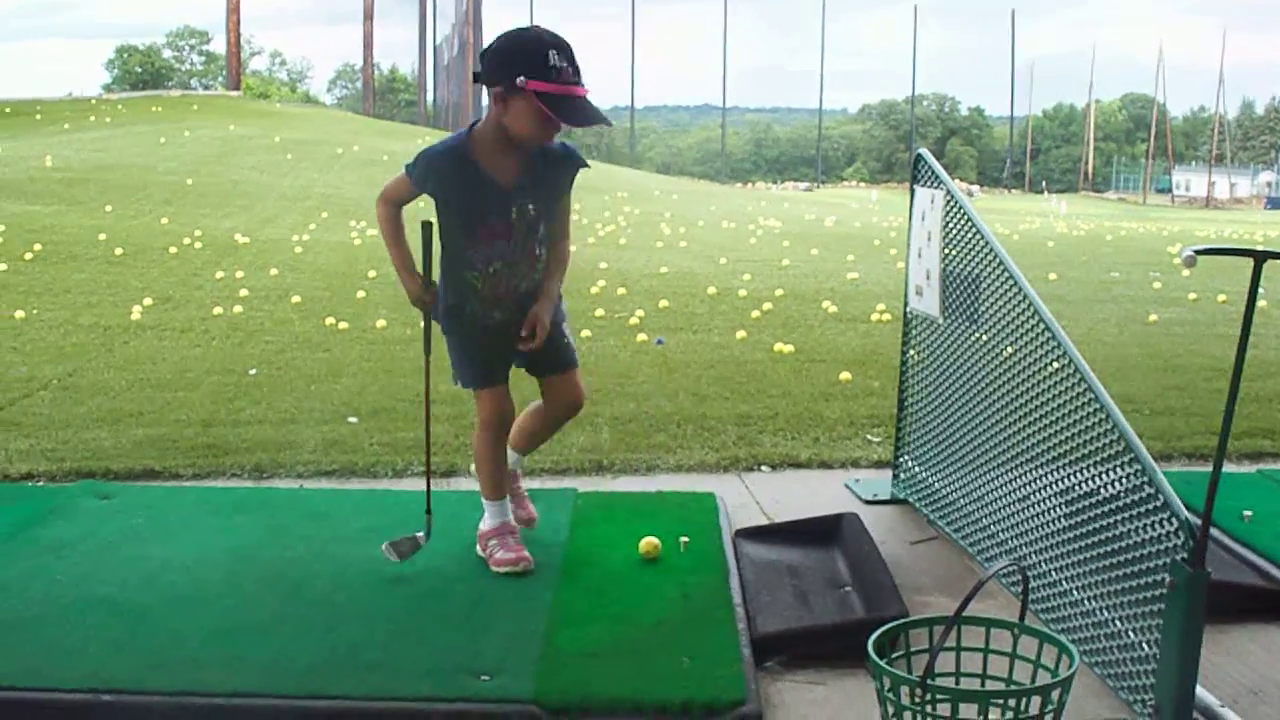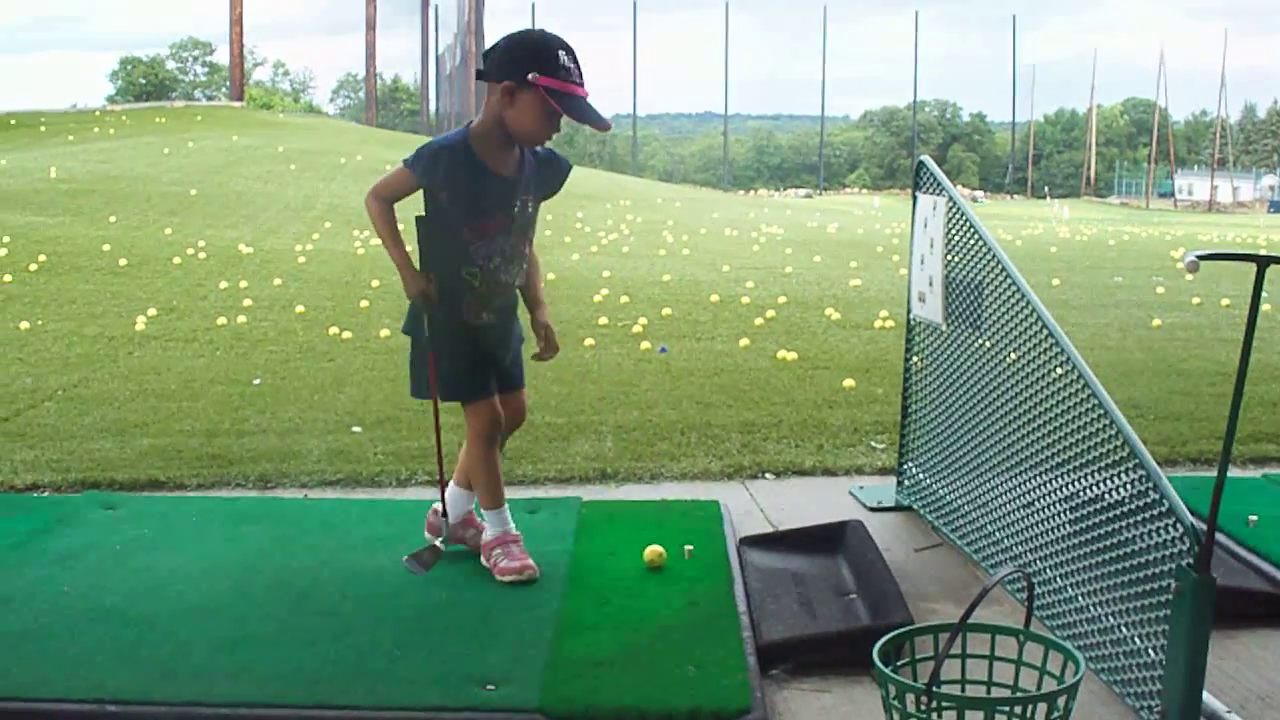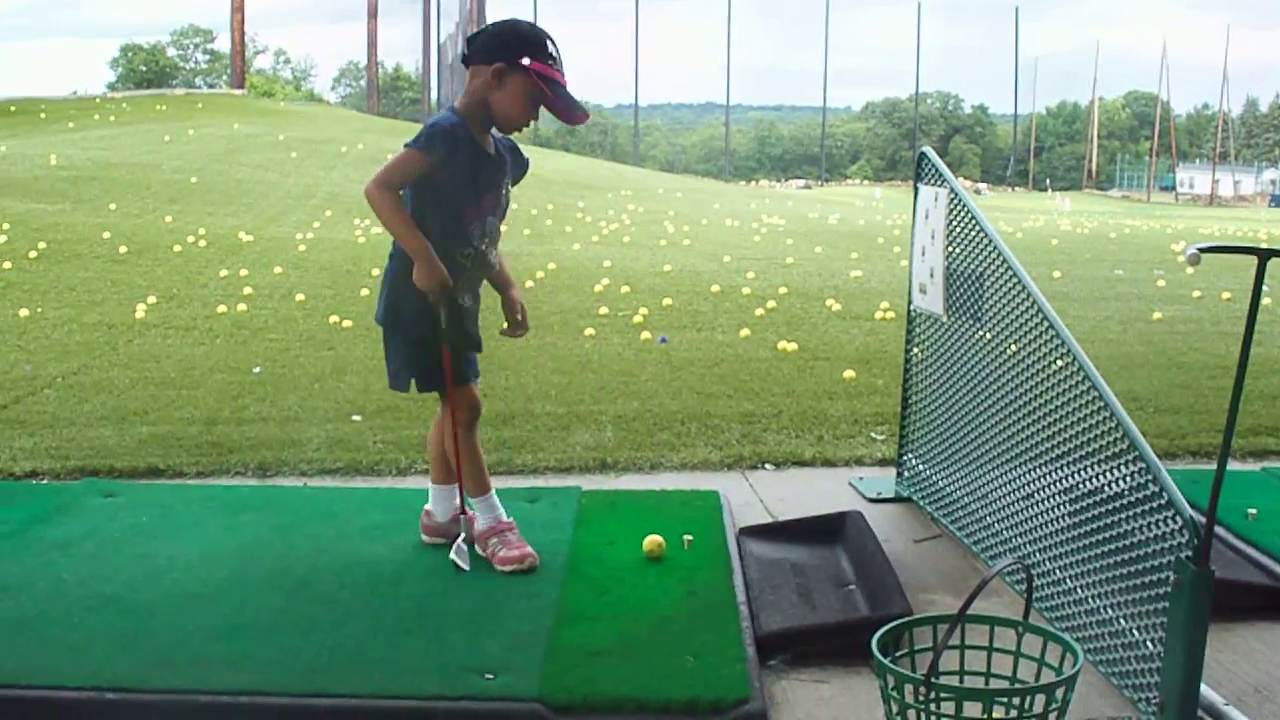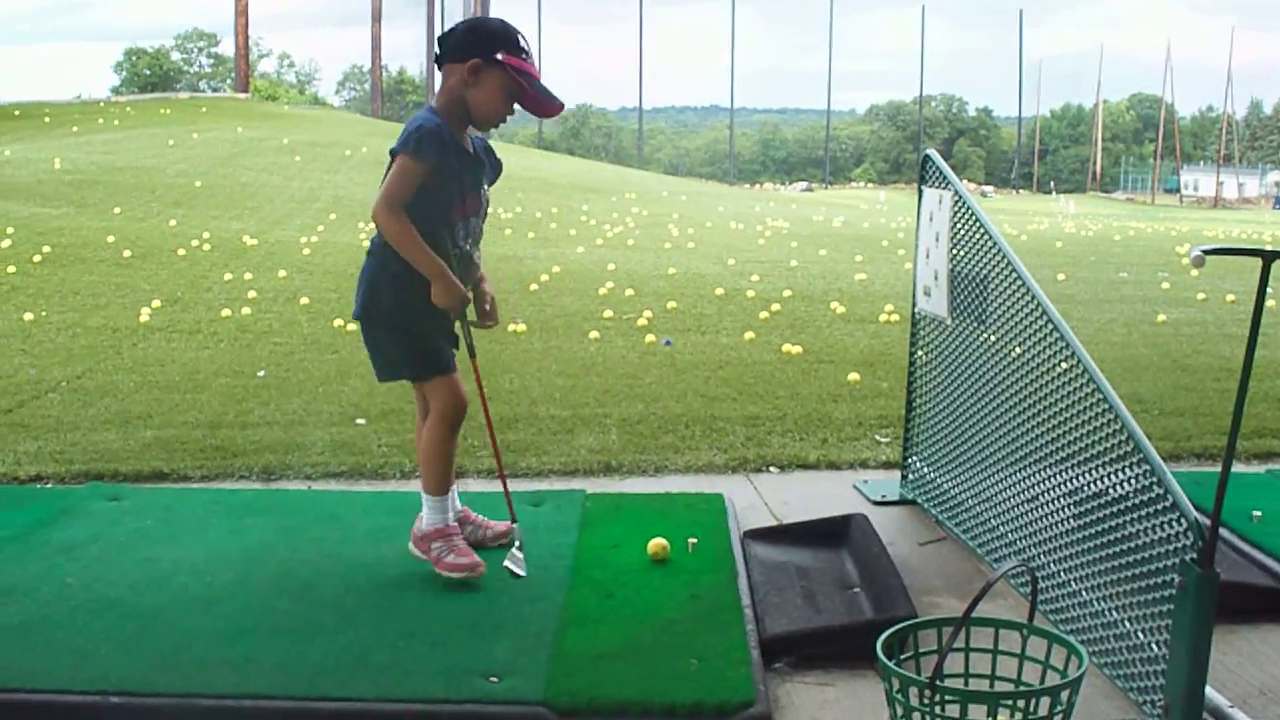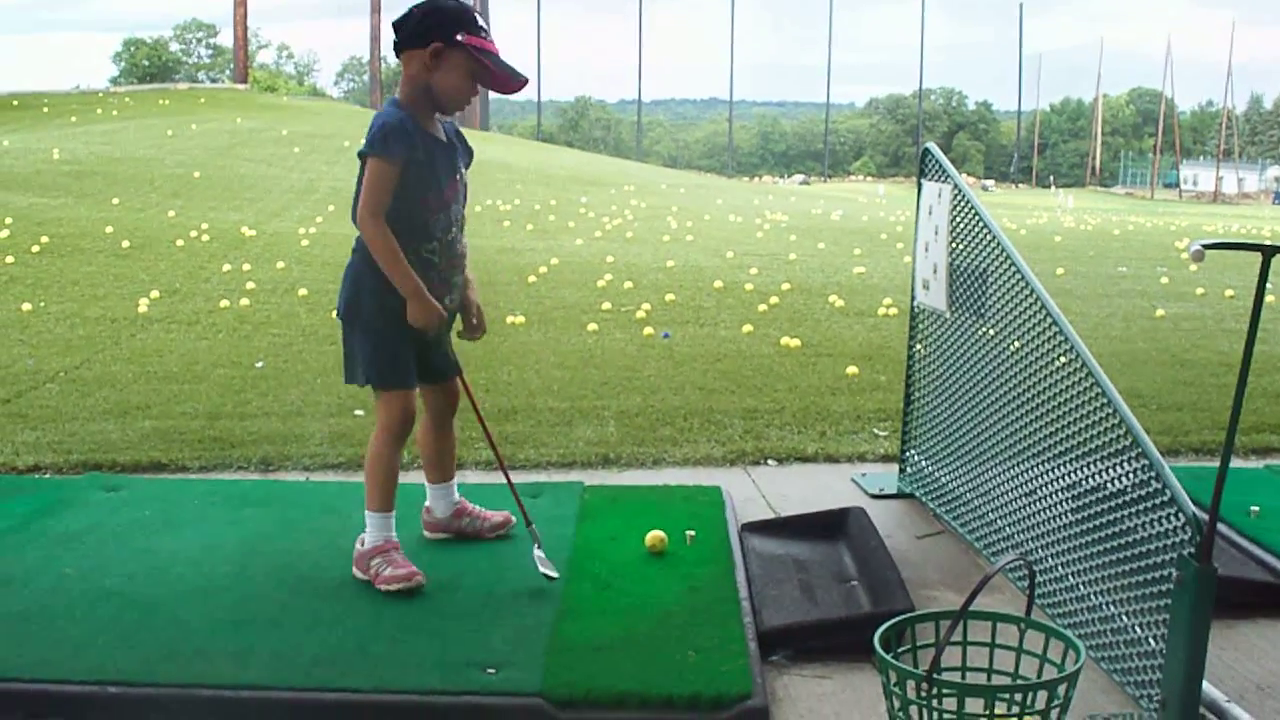
dt=0.2s
person 1, frame 1
left shoulder: (555, 164)
right shoulder: (446, 162)
left elbow: (558, 242)
right elbow: (387, 201)
left wrist: (546, 301)
right wrist: (408, 276)
left hip: (532, 301)
right hip: (470, 309)
left knee: (567, 397)
right knee: (497, 408)
left ankle: (504, 463)
right ankle: (495, 524)
person 1, frame 2
left shoulder: (536, 167)
right shoulder: (448, 155)
left elbow: (523, 248)
right elbow: (377, 198)
left wrist: (538, 310)
right wrist: (407, 270)
left hip: (497, 313)
right hip: (448, 315)
left knee: (511, 413)
right knee: (487, 417)
left ankle: (451, 510)
right ankle: (498, 533)
person 1, frame 3
left shoulder: (499, 152)
right shoulder: (445, 133)
right elbow: (379, 190)
left wrist: (508, 288)
right wrist: (424, 260)
left hip: (456, 301)
right hip: (421, 299)
left knee: (457, 406)
right knee: (463, 405)
left ankle: (443, 512)
right ankle: (490, 523)
person 1, frame 4
left shoulder: (473, 149)
right shoulder: (428, 133)
right elbow: (386, 210)
left wrist: (479, 282)
right wrist: (441, 279)
left hip: (431, 300)
right hip: (399, 296)
left knee: (444, 406)
right knee: (448, 401)
left ankle: (447, 513)
right ankle: (435, 527)
person 1, frame 5
left shoulder: (448, 138)
right shoulder: (394, 129)
right elbow: (369, 219)
left wrist: (466, 296)
right wrist: (416, 295)
left hip: (430, 301)
right hip: (386, 300)
left knee: (447, 400)
right knee: (399, 410)
left ankle: (443, 506)
right ankle: (375, 544)
